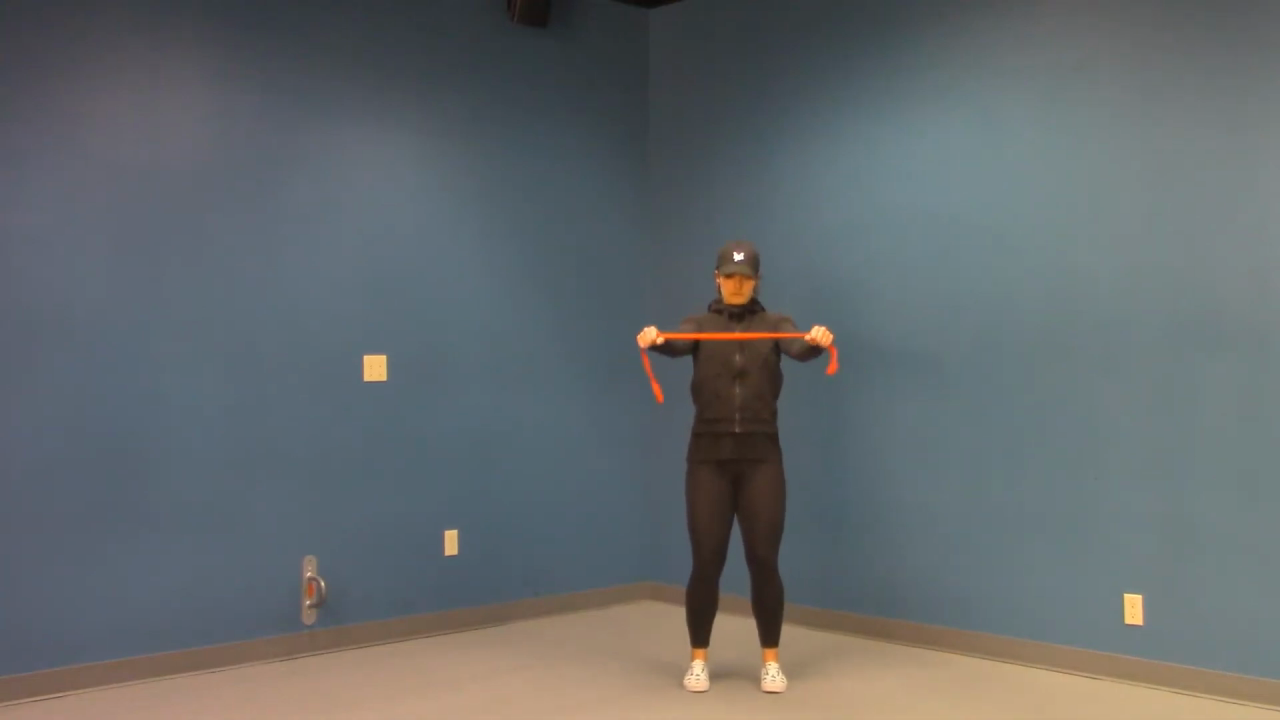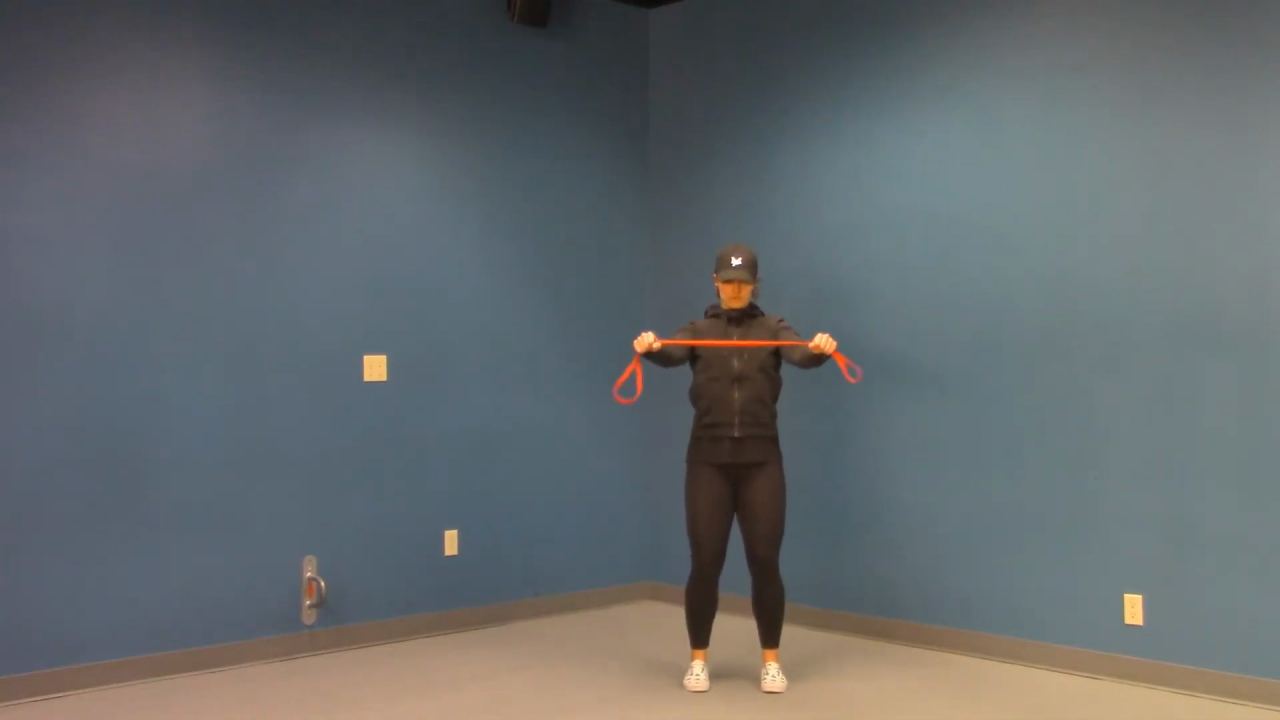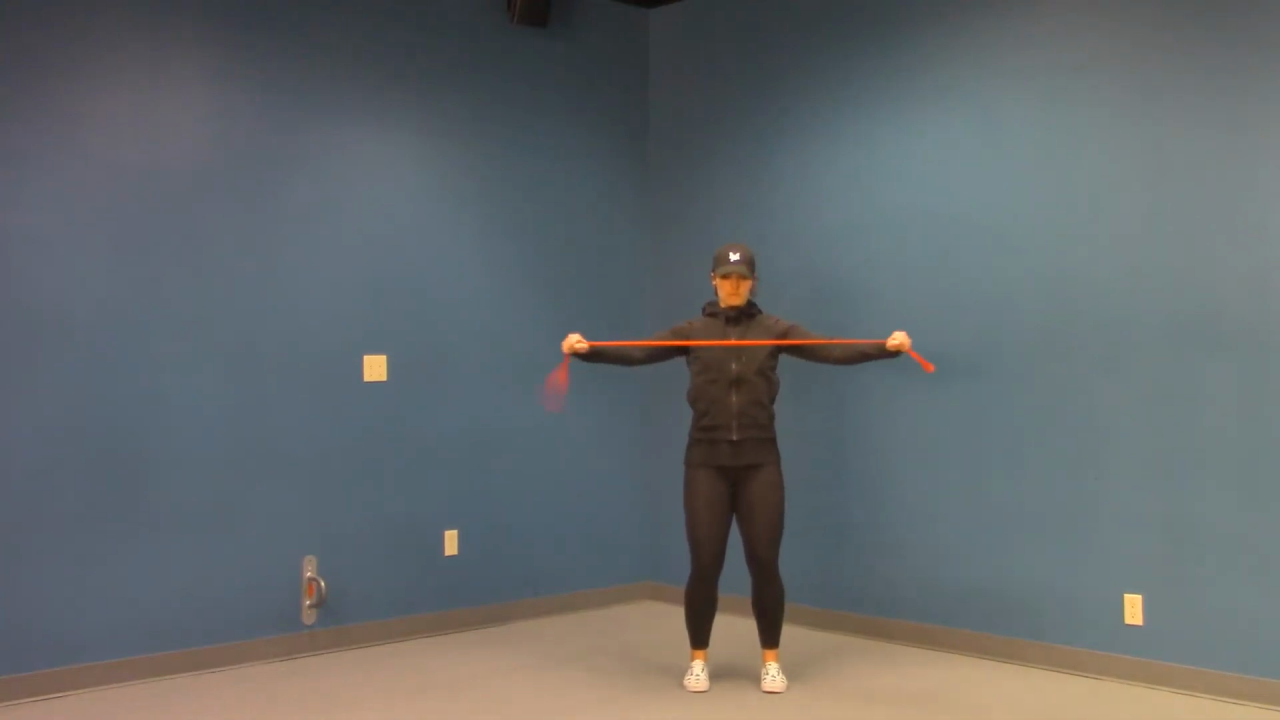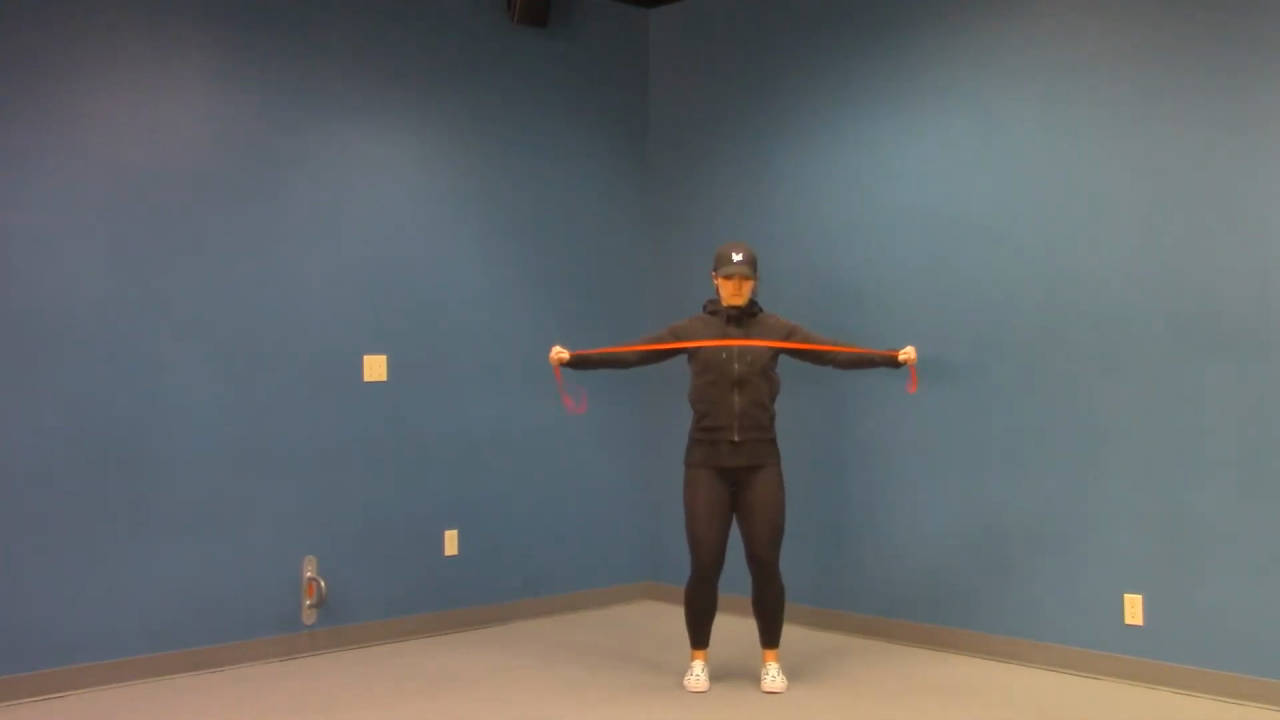
dt=0.5s
person 1, frame 1
left shoulder: (774, 323)
right shoulder: (701, 323)
left elbow: (798, 348)
right elbow: (677, 344)
left wrist: (817, 342)
right wrist: (653, 341)
left hip: (761, 457)
right hip: (709, 457)
left knee: (763, 561)
right knee: (706, 562)
left ankle: (770, 660)
right ankle: (698, 659)
person 1, frame 2
left shoulder: (773, 328)
right shoulder: (698, 330)
left elbow: (798, 354)
right elbow: (672, 354)
left wrist: (820, 349)
right wrist: (649, 348)
left hip: (761, 459)
right hip: (708, 459)
left knee: (764, 562)
right knee: (705, 563)
left ankle: (771, 660)
right ankle: (698, 659)
person 1, frame 3
left shoulder: (773, 329)
right shoulder: (693, 331)
left elbow: (830, 351)
right elbow: (639, 352)
left wrist: (886, 348)
right wrist: (586, 350)
left hip: (759, 460)
right hip: (706, 461)
left knee: (764, 563)
right knee: (704, 564)
left ankle: (770, 660)
right ankle: (698, 659)
person 1, frame 4
left shoulder: (775, 329)
right shoulder: (693, 329)
left elbow: (834, 353)
right elbow: (634, 354)
left wrist: (893, 357)
right wrist: (573, 358)
left hip: (760, 461)
right hip: (707, 461)
left knee: (765, 564)
right knee: (705, 565)
left ankle: (771, 660)
right ankle: (698, 659)
